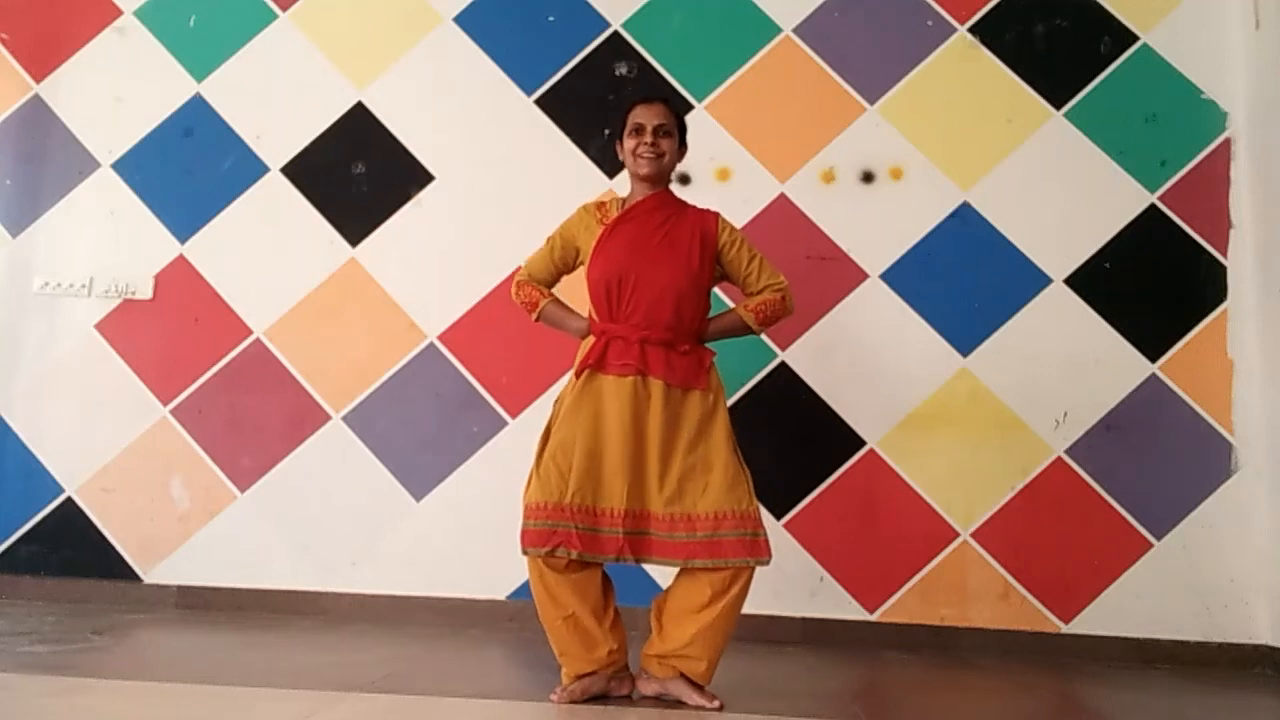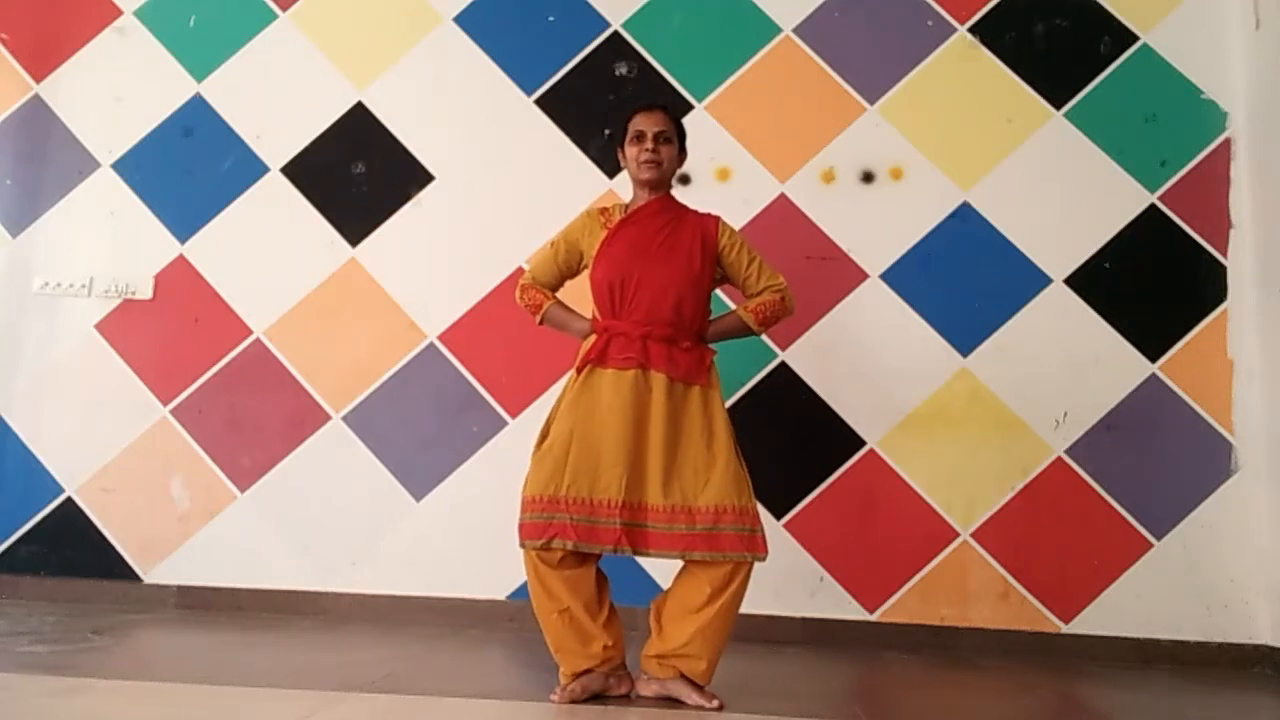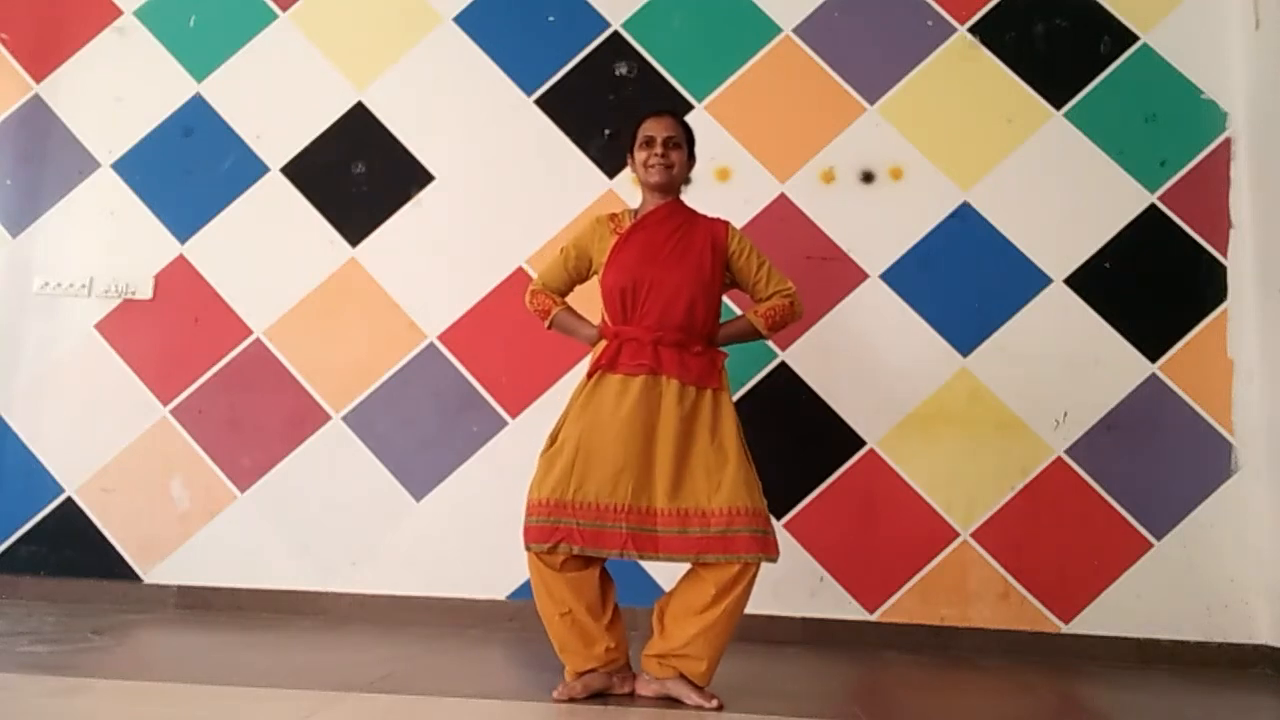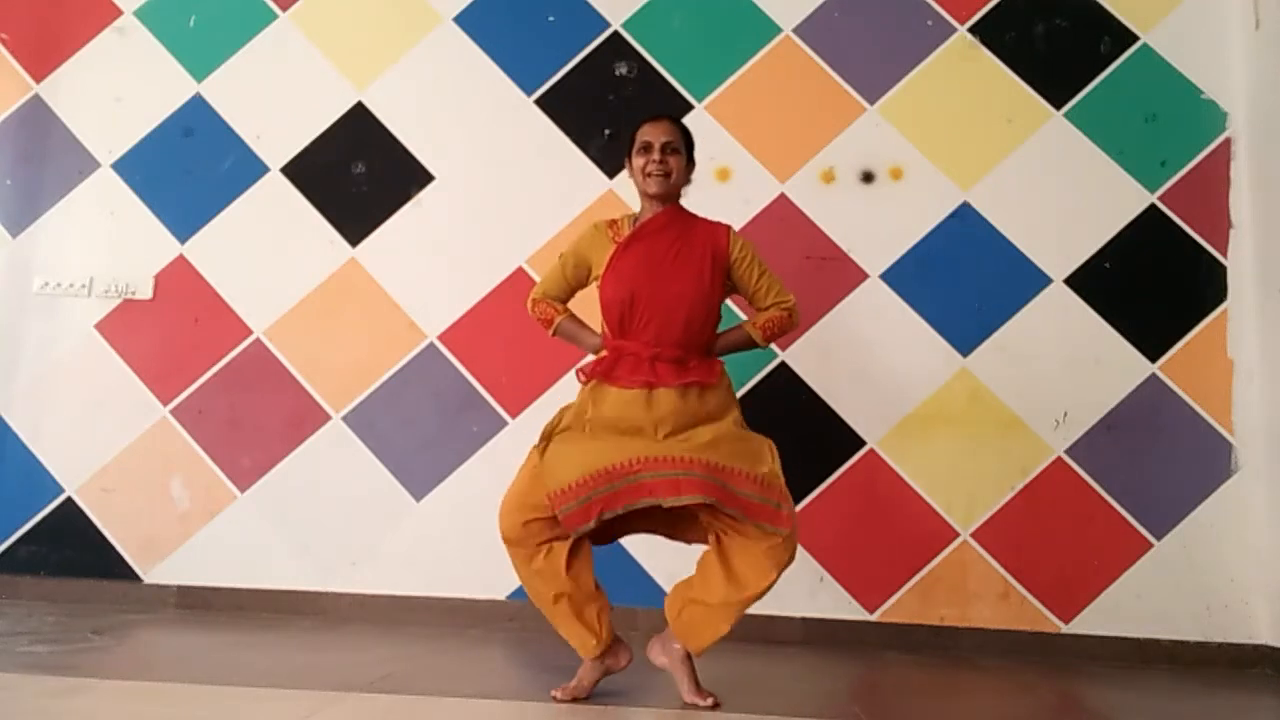
dt=1s
person 1, frame 1
left shoulder: (708, 227)
right shoulder: (591, 220)
left elbow: (775, 294)
right elbow: (526, 283)
left wrist: (702, 330)
right wrist: (584, 327)
left hip: (684, 399)
right hip: (602, 393)
left knee: (728, 538)
right knee: (554, 530)
left ankle: (670, 668)
right ankle: (598, 665)
person 1, frame 2
left shoulder: (709, 231)
right shoulder: (595, 225)
left elbow: (775, 296)
right elbow: (530, 286)
left wrist: (704, 332)
right wrist: (588, 329)
left hip: (684, 396)
right hip: (604, 389)
left knee: (724, 536)
right knee: (553, 528)
left ankle: (670, 667)
right ankle: (596, 665)
person 1, frame 3
left shoulder: (718, 236)
right shoulder: (604, 231)
left elbow: (783, 300)
right elbow: (540, 292)
left wrist: (713, 336)
right wrist: (597, 335)
left hip: (693, 403)
right hip: (614, 396)
left knee: (736, 538)
right knee: (554, 527)
left ankle: (670, 666)
right ankle: (601, 662)
person 1, frame 4
left shoulder: (720, 242)
right shoulder: (601, 239)
left elbow: (782, 310)
right elbow: (541, 300)
left wrist: (712, 344)
right wrist: (597, 345)
left hip: (698, 414)
right hip: (612, 408)
left knee: (772, 529)
right knee: (522, 517)
left ankle: (678, 639)
right ankle: (600, 645)
